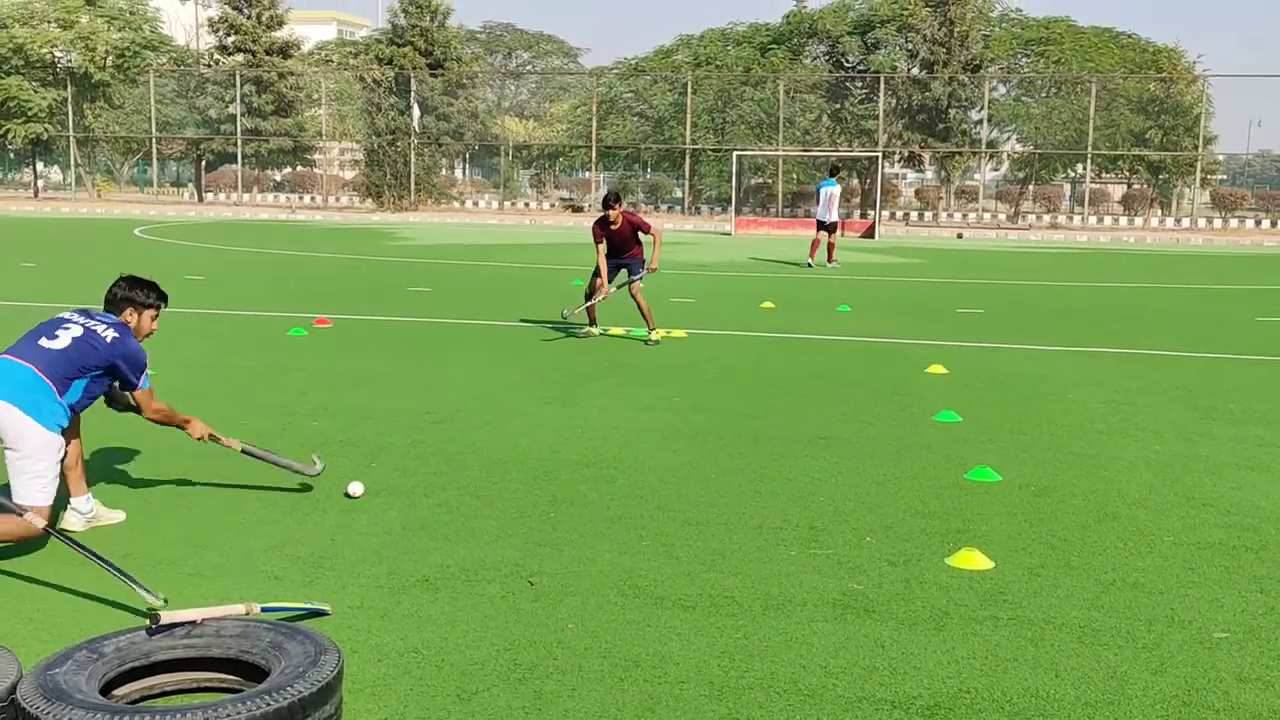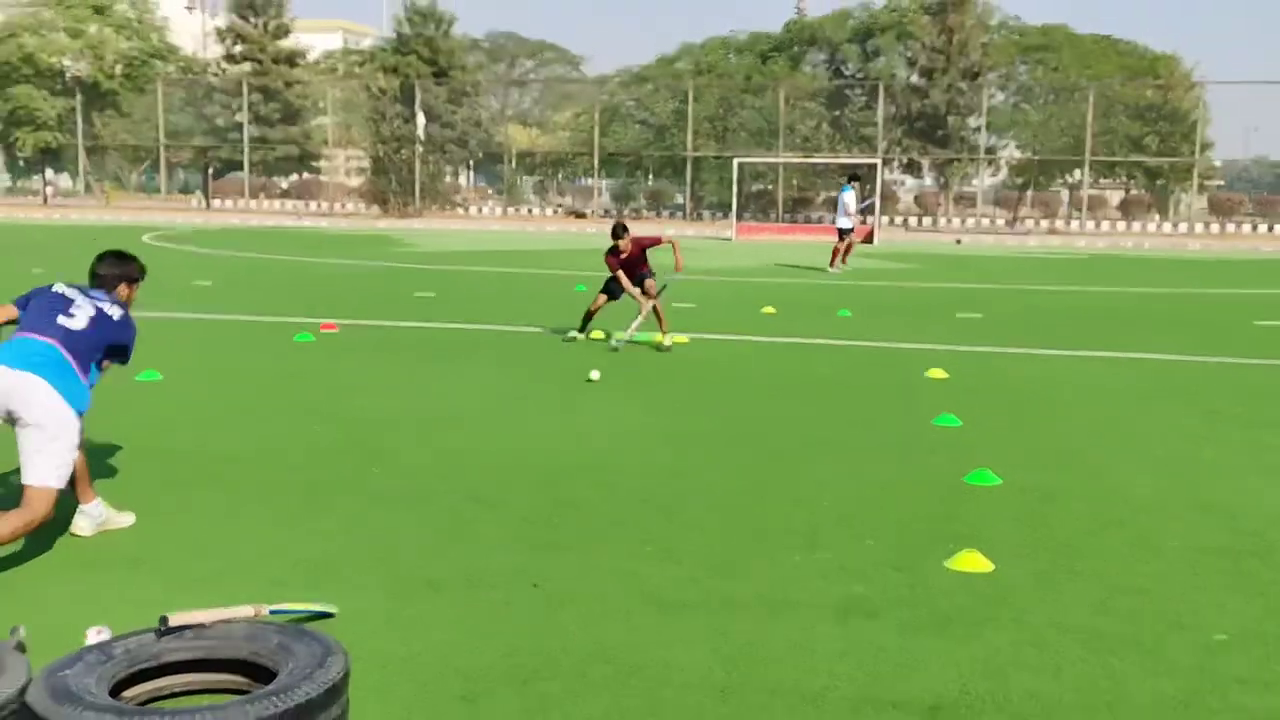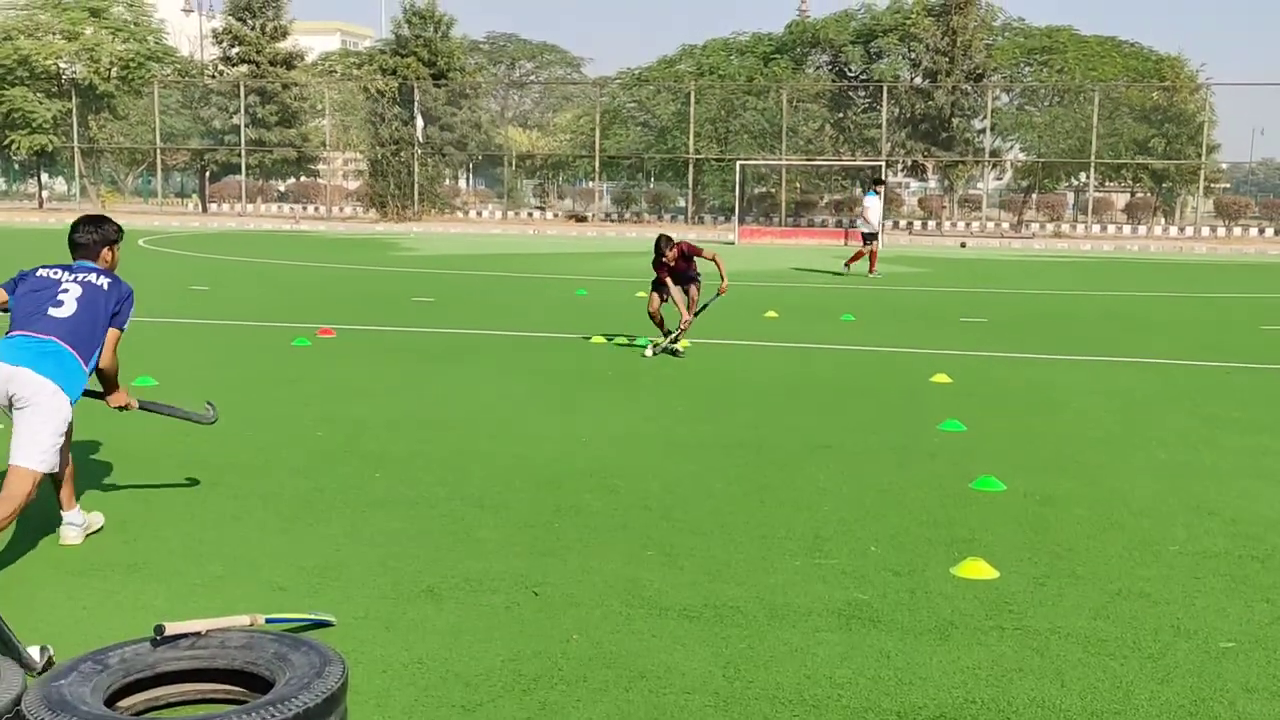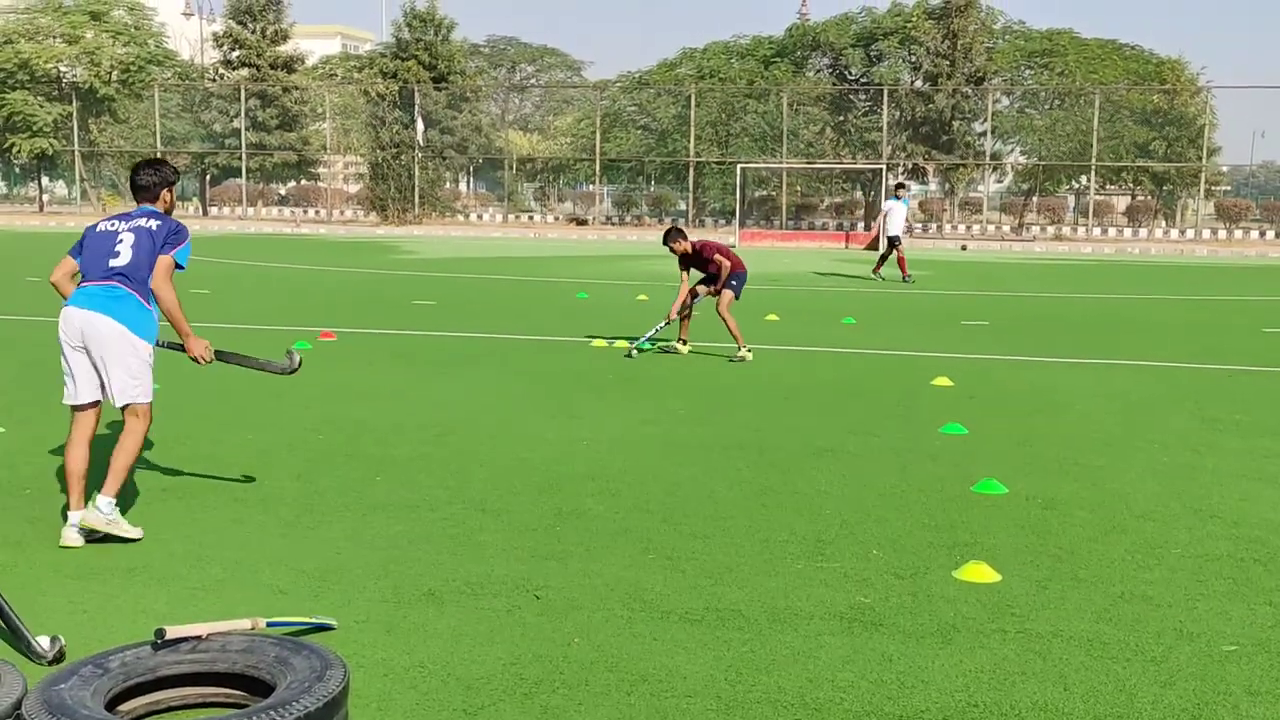
dt=0.3s
person 1, frame 1
left shoulder: (75, 317)
right shoulder: (126, 346)
right elbow: (151, 409)
right wrist: (188, 423)
right hip: (28, 410)
left knee: (69, 419)
right knee: (34, 522)
left ankle: (81, 508)
person 1, frame 2
left shoulder: (51, 291)
right shoulder: (124, 324)
right hip: (47, 390)
left knee: (66, 423)
right knee: (37, 510)
left ankle: (90, 511)
person 1, frame 3
left shoulder: (35, 274)
right shoulder: (118, 290)
right elbow: (106, 359)
right wrist: (115, 392)
right hip: (48, 379)
left knee: (59, 430)
left ankle: (73, 519)
person 1, frame 4
left shoulder: (102, 225)
right shoulder: (173, 229)
left elbow: (59, 276)
right elbow: (159, 283)
right wrist: (190, 338)
left hip: (73, 315)
right hip: (123, 322)
left knee: (83, 423)
right knee: (138, 418)
left ankle: (75, 521)
right ankle: (105, 508)
